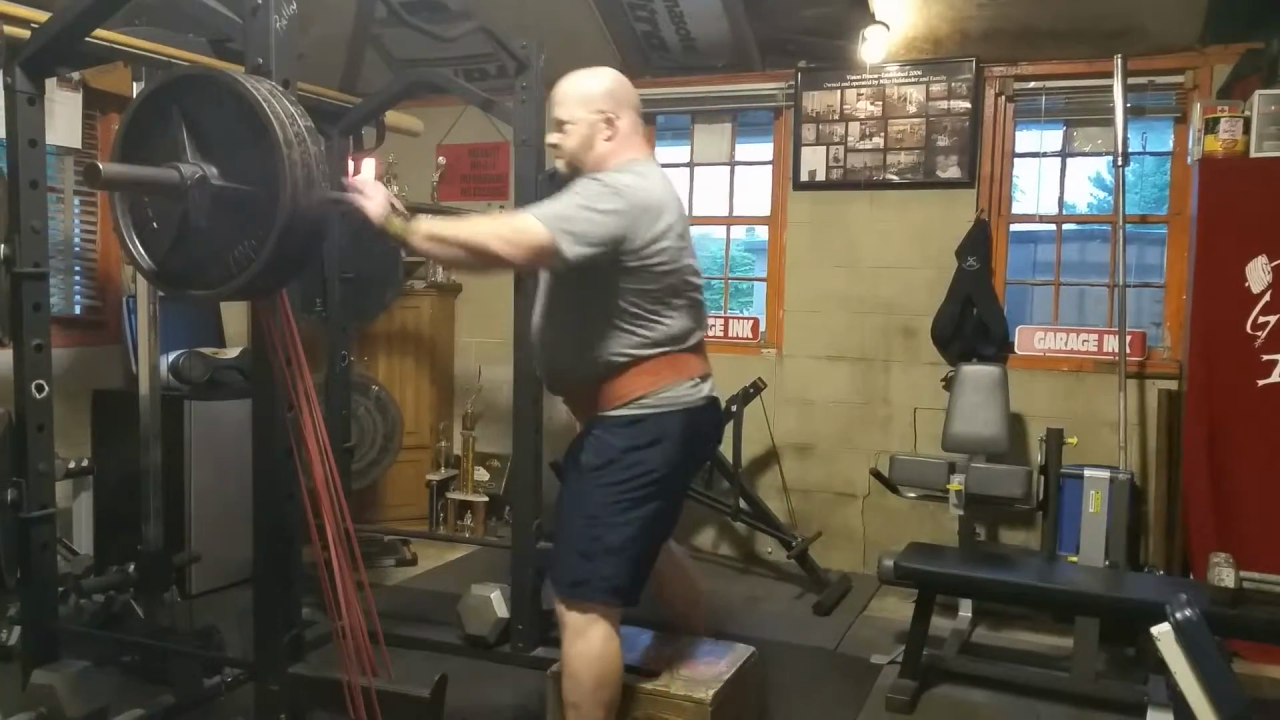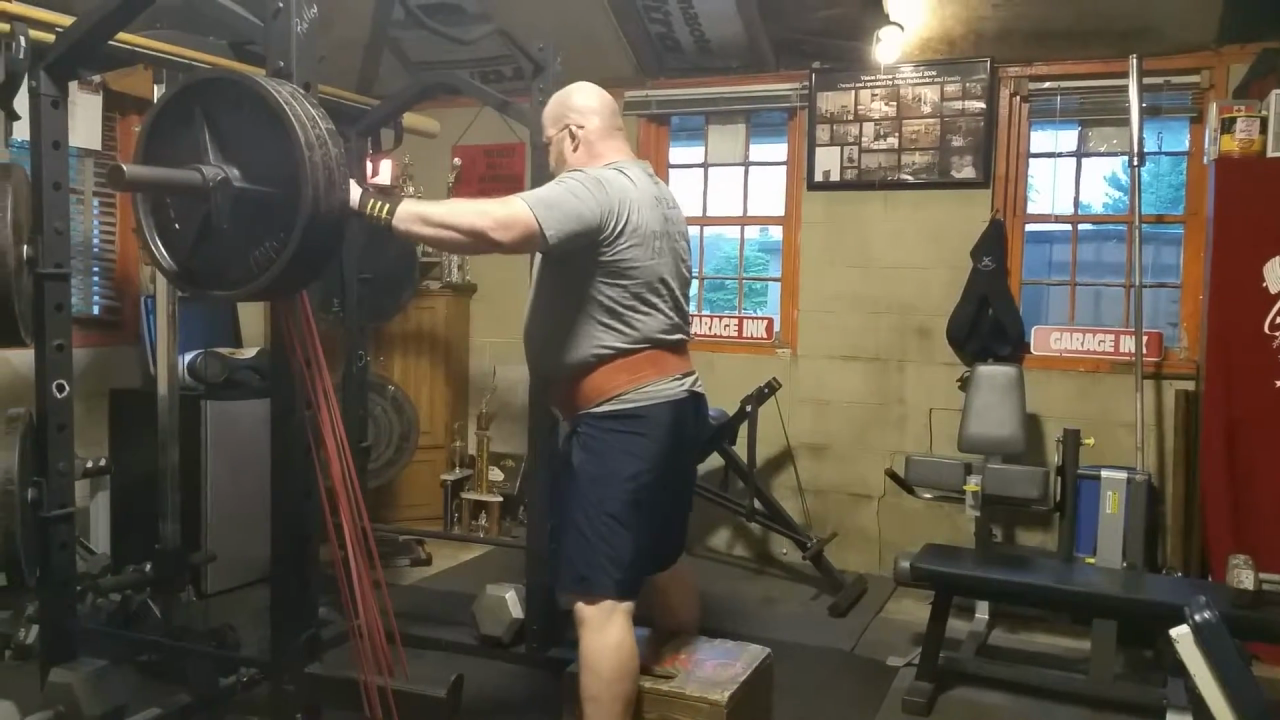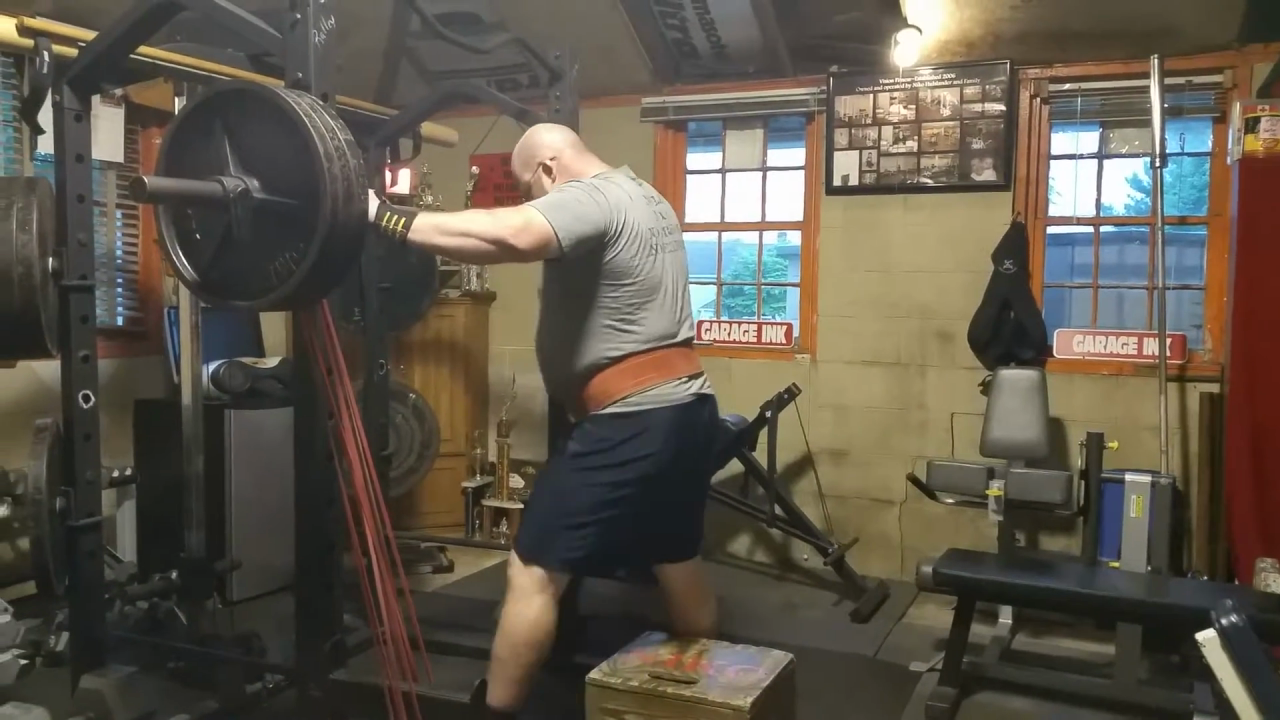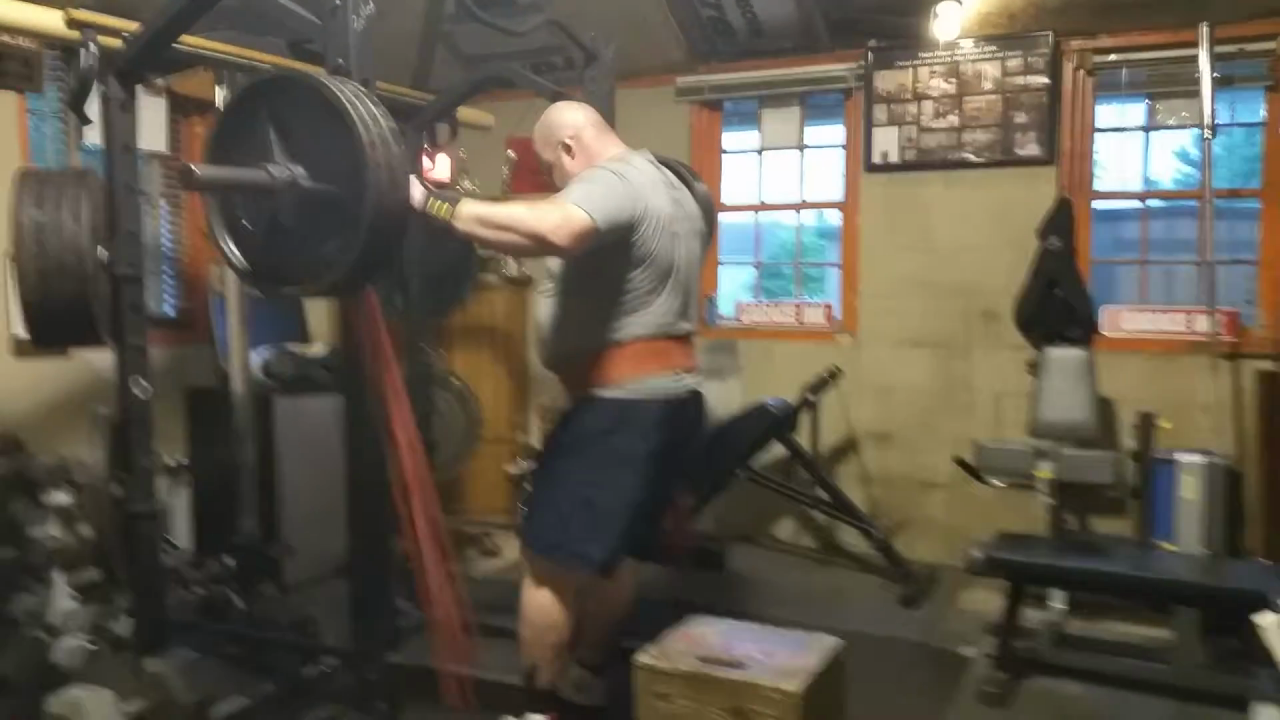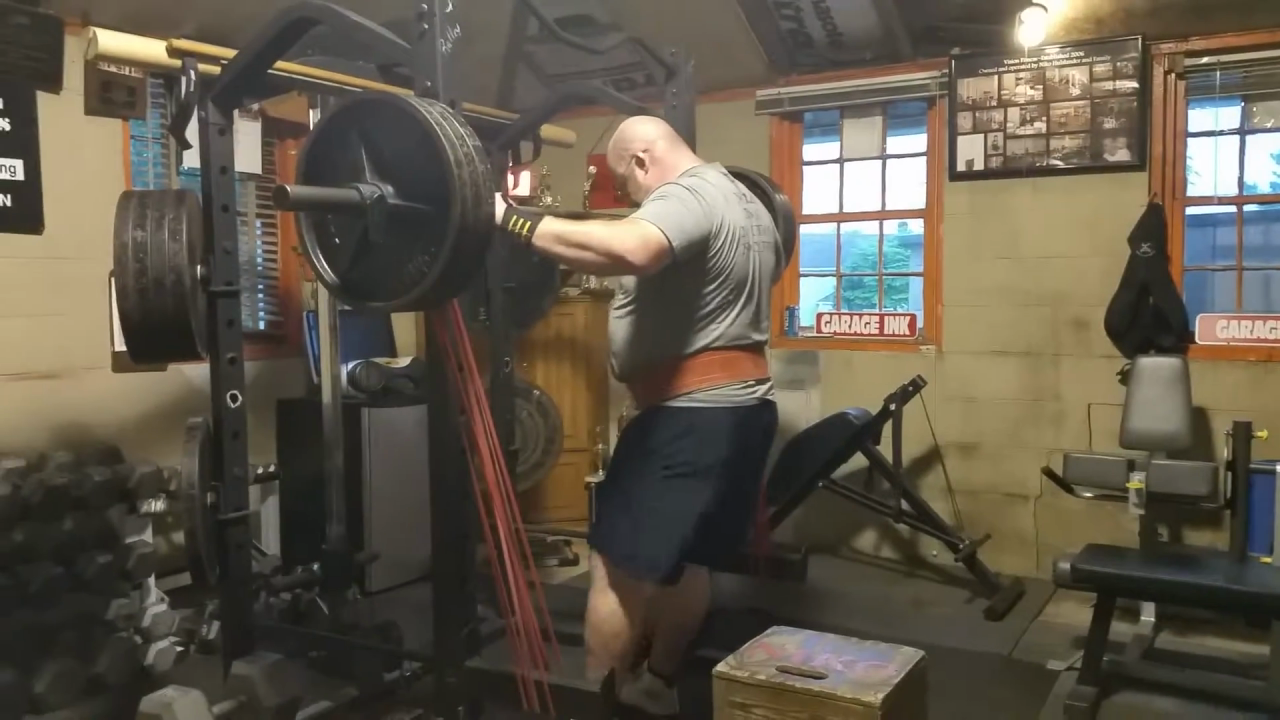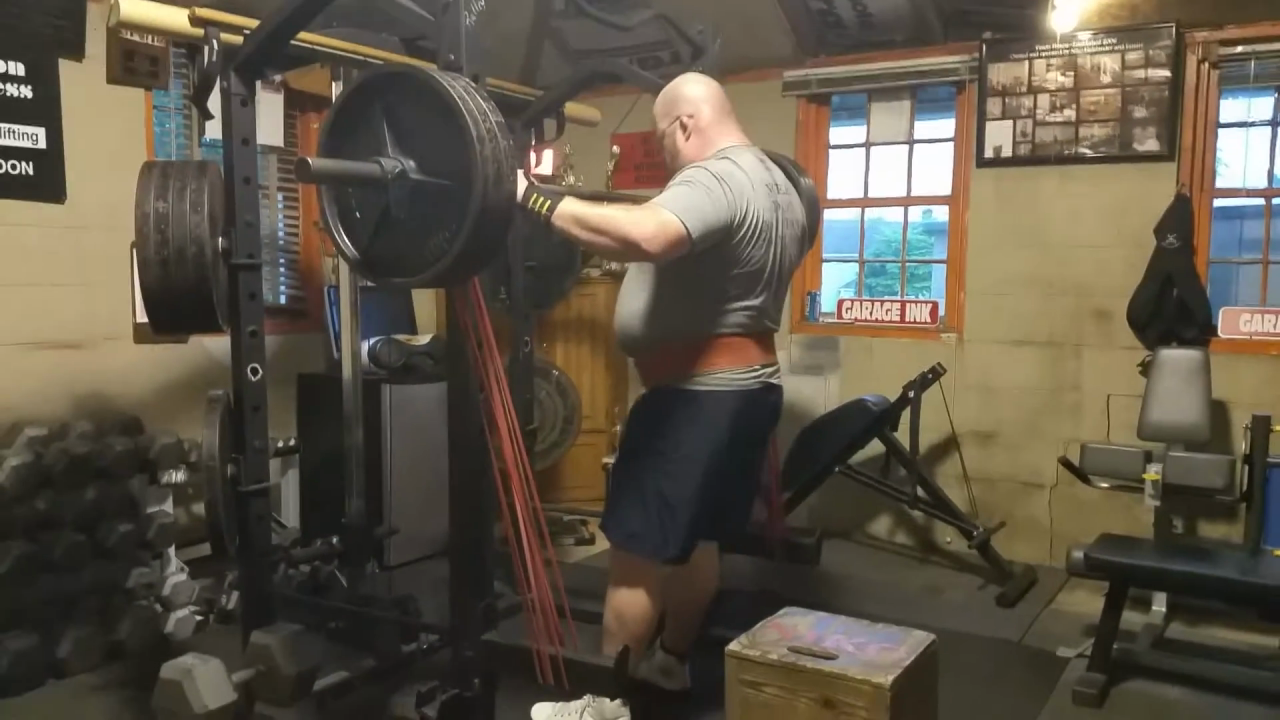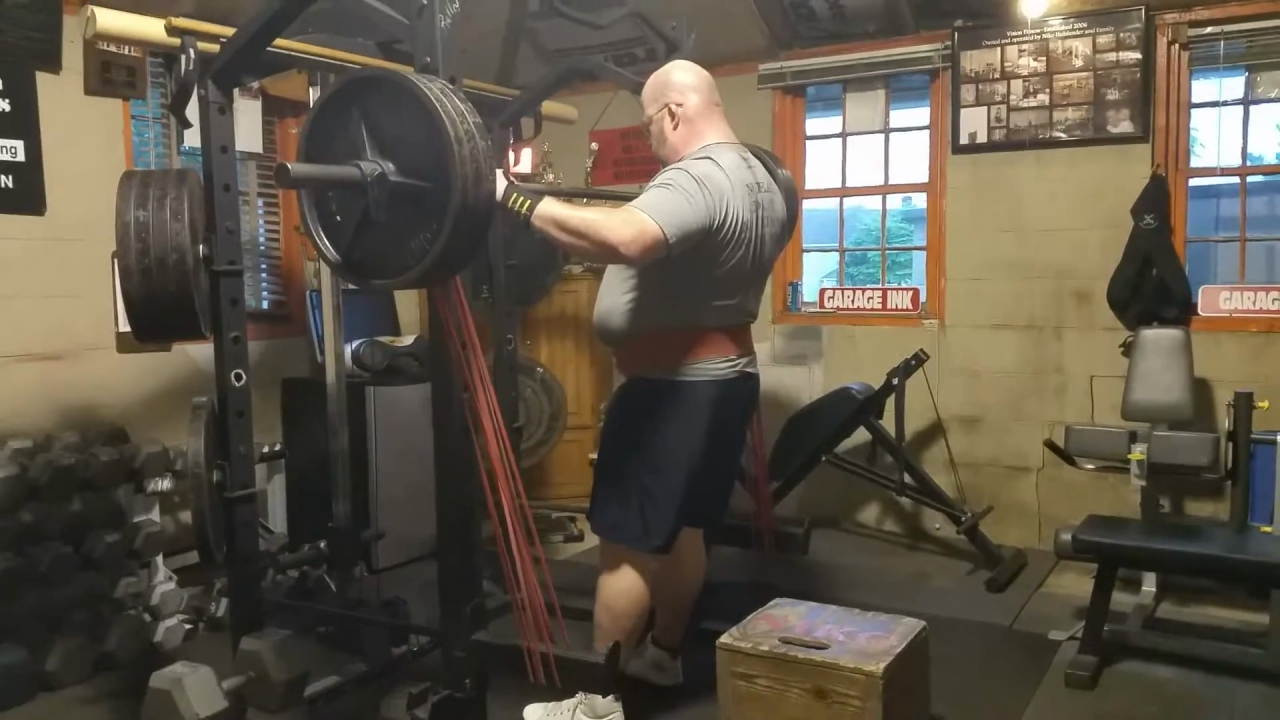
dt=0.7s
person 1, frame 1
left shoulder: (617, 198)
right shoulder: (633, 188)
left elbow: (504, 244)
left wrist: (392, 218)
left hip: (642, 421)
right hip: (665, 411)
left knee: (586, 601)
right knee: (644, 544)
person 1, frame 2
left shoulder: (596, 190)
right shoulder: (652, 192)
left elbow: (493, 226)
left wrist: (371, 205)
left hip: (624, 418)
right hip: (669, 405)
left knee: (599, 599)
right knee: (659, 561)
person 1, frame 3
left shoulder: (589, 197)
right shoulder: (645, 198)
left elbow: (512, 234)
left wrist: (391, 217)
left hip: (631, 421)
right hip: (685, 408)
left knee: (535, 571)
right knee: (678, 563)
person 1, frame 4
left shoulder: (613, 182)
right shoulder: (670, 187)
left elbow: (552, 230)
left wrist: (437, 203)
left hip: (624, 402)
right hip: (671, 395)
left knee: (552, 557)
right knee: (609, 548)
person 1, frame 5
left shoulder: (686, 197)
right shoulder: (744, 200)
left elbow: (628, 248)
left wrist: (517, 220)
left hip: (693, 412)
right hip: (744, 403)
left knee: (620, 567)
right knee: (682, 558)
person 1, frame 6
left shoulder: (716, 180)
right shoulder: (777, 185)
left elbow: (645, 235)
left wrist: (539, 200)
left hip: (697, 395)
right hip: (749, 387)
left knee: (638, 550)
right knee: (693, 536)
right ankle: (670, 660)
person 1, frame 7
left shoulder: (695, 180)
right shoulder: (760, 180)
left elbow: (624, 239)
left wrist: (517, 199)
left hip: (676, 386)
right hip: (726, 374)
left knee: (627, 542)
right knee: (680, 526)
right ankle: (662, 656)
